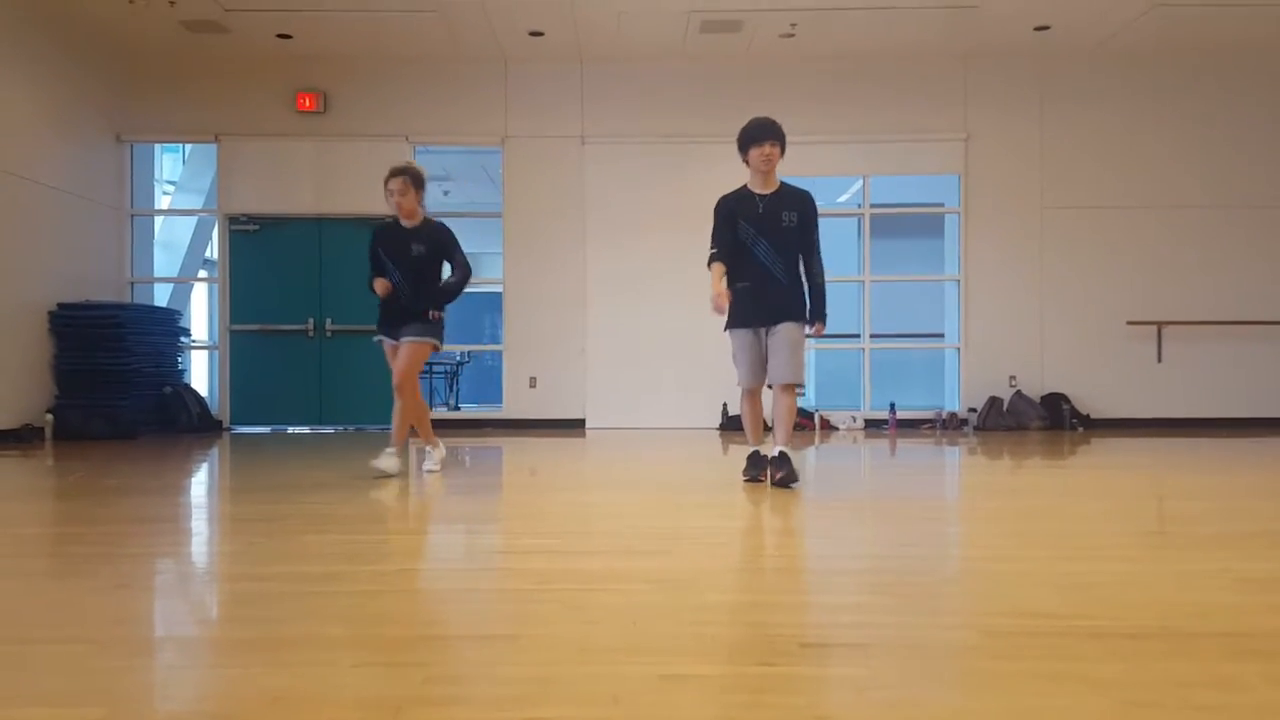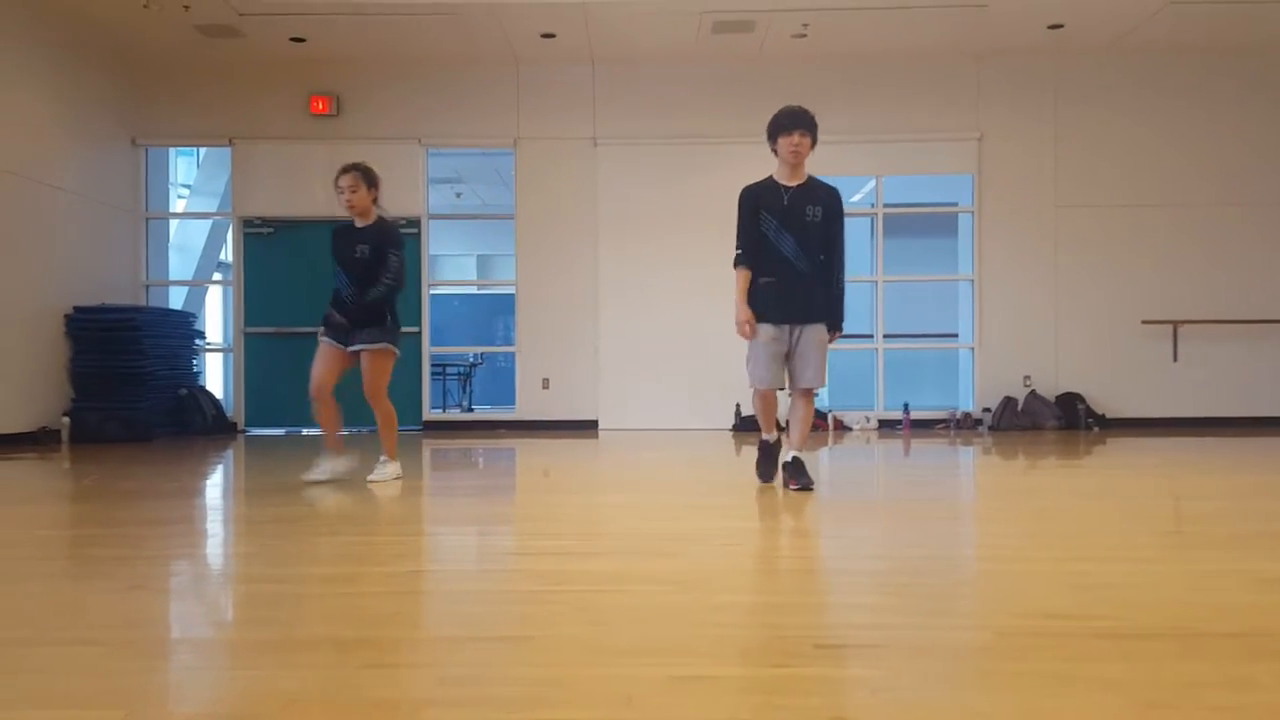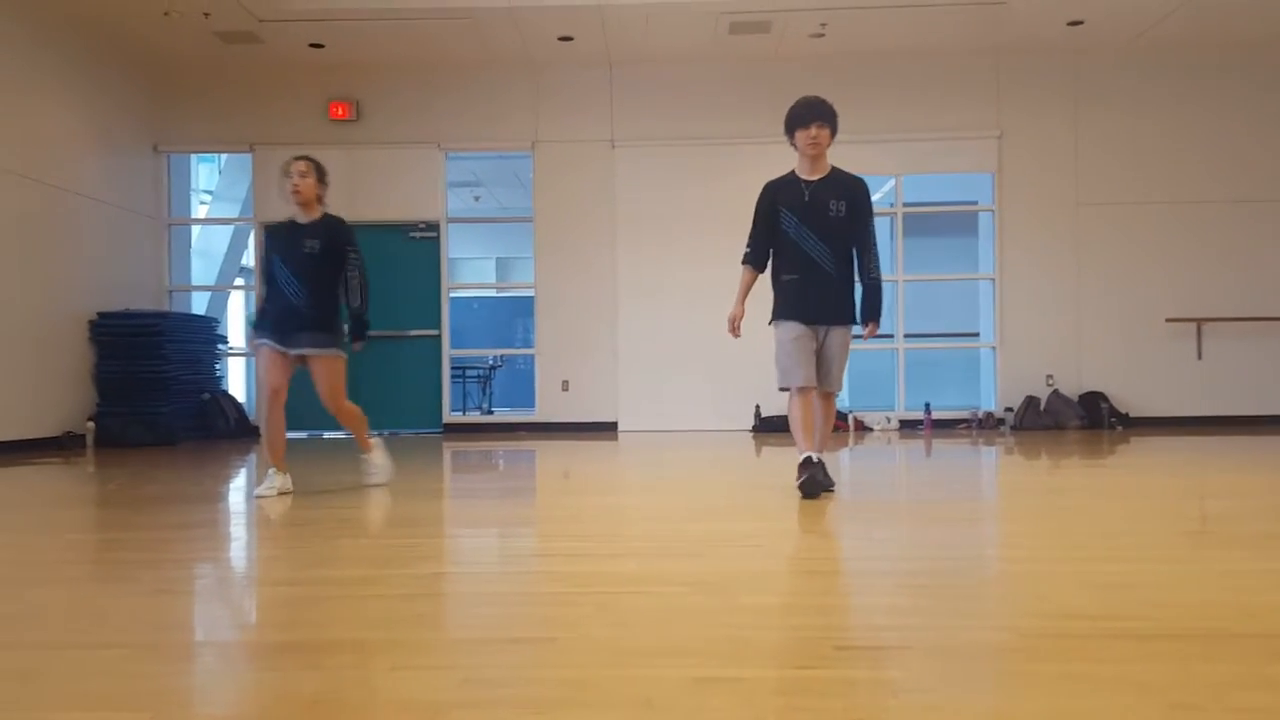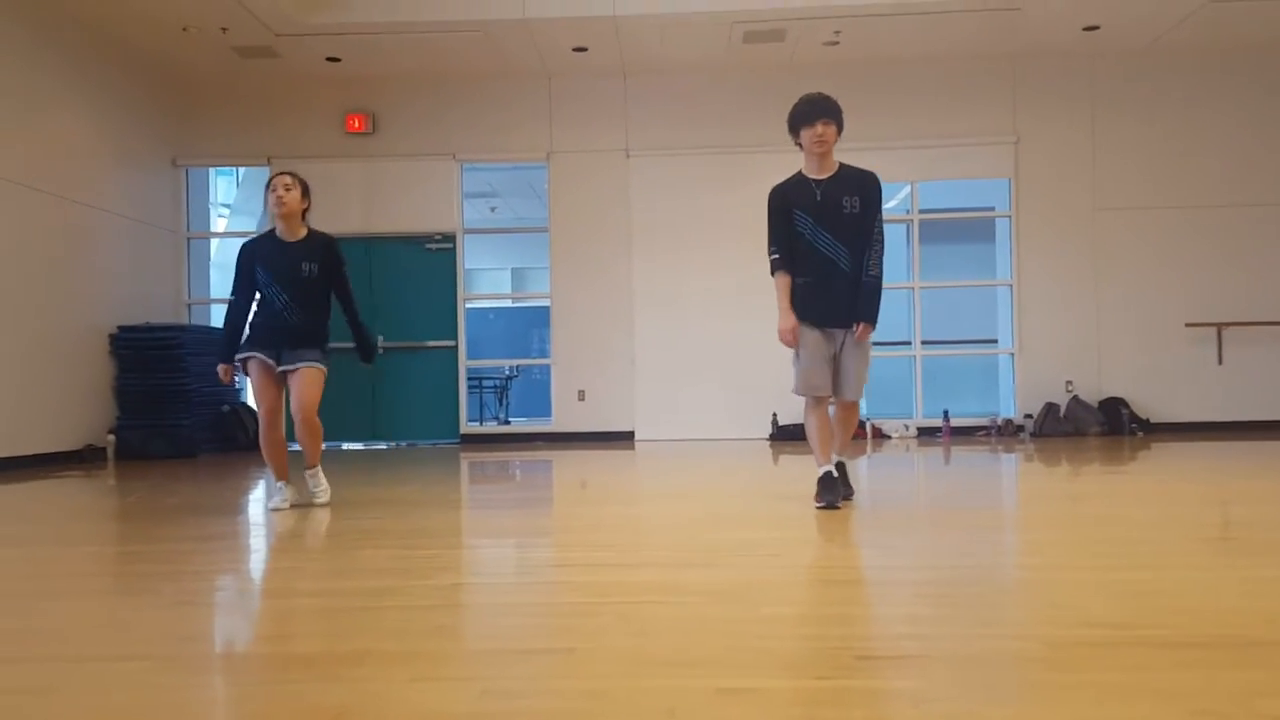
dt=0.4s
person 1, frame 1
left shoulder: (801, 201)
right shoulder: (729, 205)
left elbow: (812, 260)
right elbow: (720, 252)
left wrist: (819, 310)
right wrist: (718, 286)
left hip: (788, 311)
right hip: (744, 312)
left knee: (785, 383)
right knee: (750, 387)
left ankle: (780, 456)
right ankle: (756, 454)
person 1, frame 2
left shoulder: (828, 197)
right shoulder: (753, 196)
left elbow: (835, 261)
right elbow: (744, 255)
left wrist: (835, 315)
right wrist: (742, 304)
left hip: (812, 311)
right hip: (767, 310)
left knee: (805, 387)
right knee: (765, 386)
left ankle: (794, 460)
right ankle: (769, 439)
person 1, frame 3
left shoulder: (853, 189)
right shoulder: (775, 192)
left elbow: (867, 251)
right elbow: (757, 252)
left wrist: (872, 307)
right wrist: (739, 302)
left hip: (837, 309)
right hip: (791, 309)
left knee: (827, 390)
right knee: (800, 387)
left ankle: (818, 459)
right ankle: (806, 462)
person 1, frame 4
left shoulder: (865, 184)
right shoulder: (783, 195)
left elbow: (874, 251)
right elbow: (780, 259)
left wrist: (868, 310)
right wrist: (785, 312)
left hip: (851, 312)
right hip: (807, 314)
left knee: (849, 398)
right knee: (815, 395)
left ankle: (839, 462)
right ankle: (825, 476)
person 2, frame 1
left shoulder: (437, 232)
right shoulder: (381, 234)
left elbow: (463, 271)
right elbow: (374, 273)
left wrist: (440, 297)
right wrist: (376, 283)
left hip: (423, 321)
right hip: (391, 320)
left knee: (402, 381)
right knee: (408, 387)
left ankle: (394, 451)
right ankle: (433, 446)
person 2, frame 2
left shoulder: (388, 233)
right shoulder: (339, 235)
left elbow: (392, 281)
left wrist: (360, 309)
right wrist: (330, 318)
left hip: (376, 325)
right hip: (340, 325)
left knee: (374, 394)
right knee: (318, 388)
left ankle: (390, 460)
right ankle: (336, 456)
person 2, frame 3
left shoulder: (336, 229)
right shoulder: (276, 233)
left elbow: (355, 276)
left wrist: (359, 318)
right wrist: (261, 318)
left hip: (321, 328)
right hip: (276, 325)
left knee: (334, 402)
right knee: (271, 395)
left ankle: (370, 449)
right ankle: (278, 473)
person 2, frame 4
left shoulder: (324, 247)
right shoulder: (253, 249)
left elbow: (344, 297)
right elbow: (239, 301)
left wrist: (363, 341)
right wrist: (227, 352)
left hip: (307, 345)
right hip: (262, 343)
left knee: (303, 413)
right knee: (268, 418)
left ankle: (313, 472)
right ankle: (282, 484)
